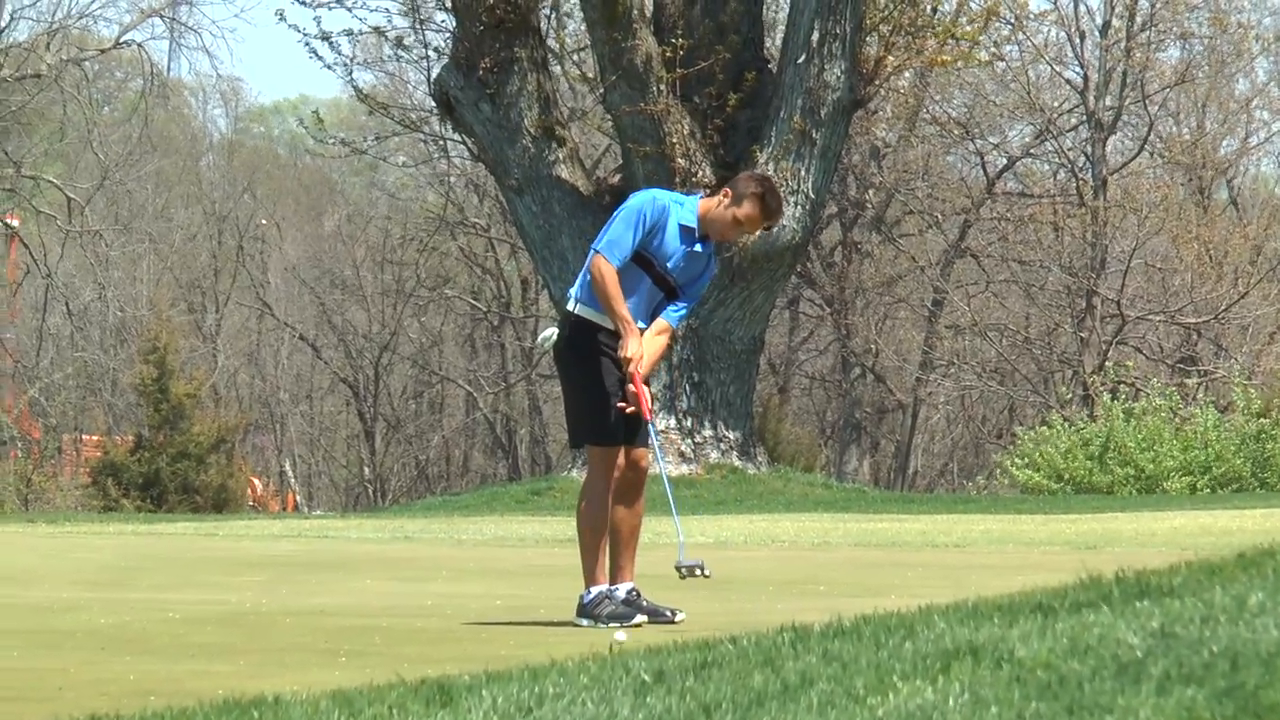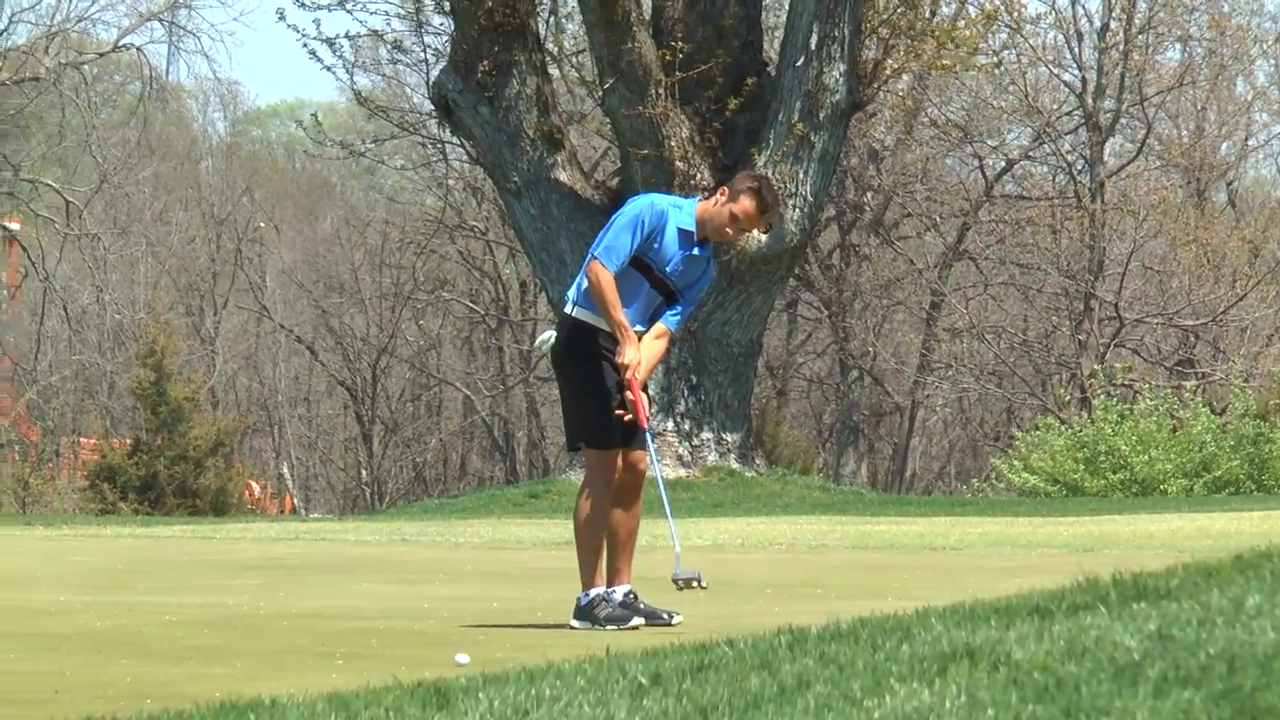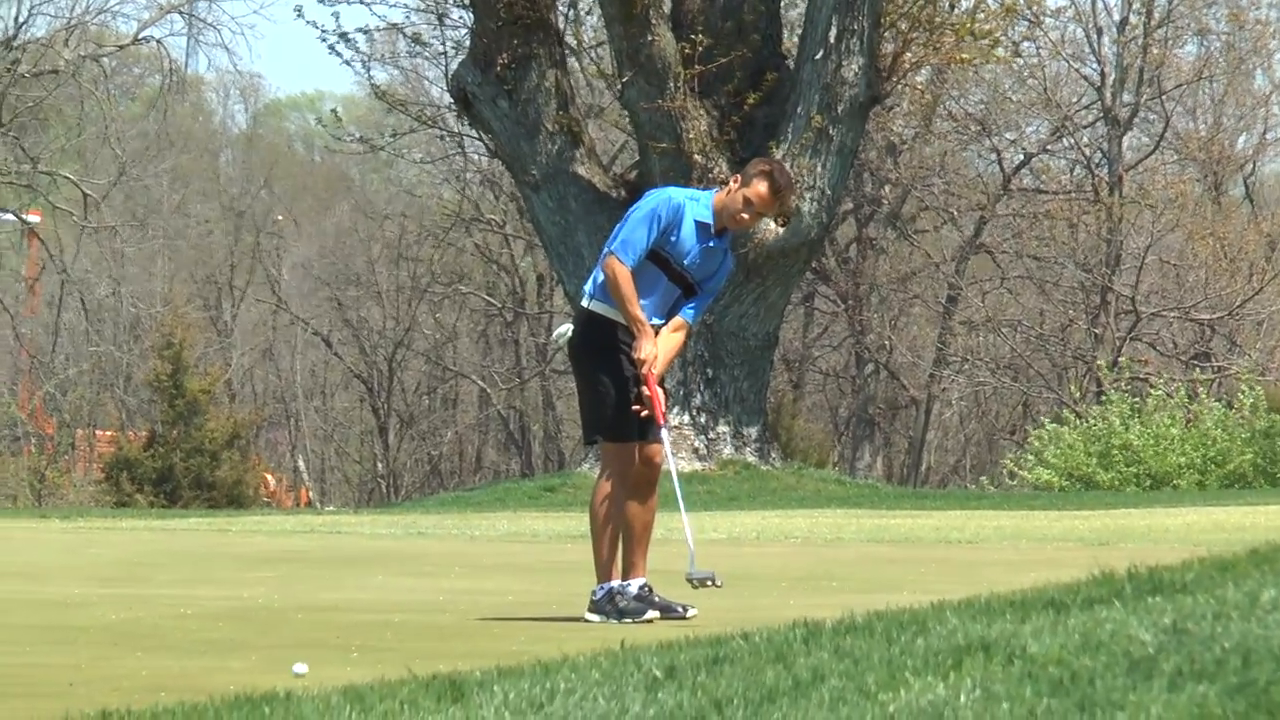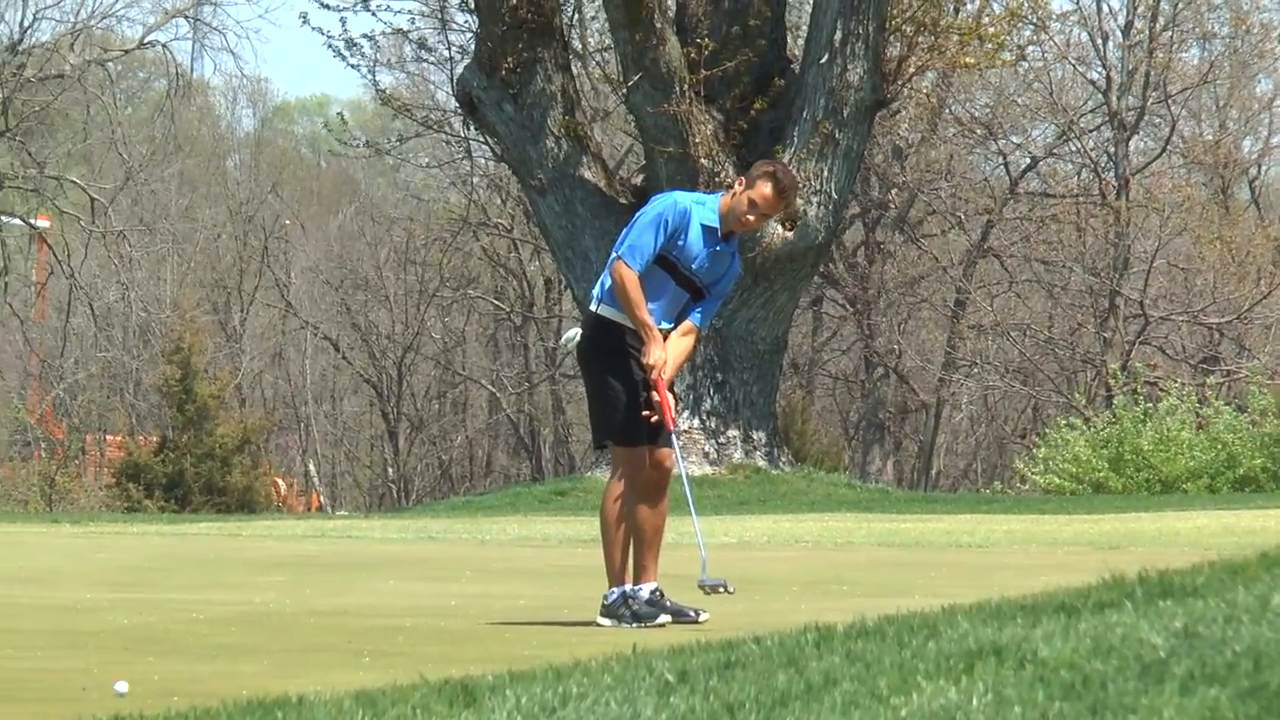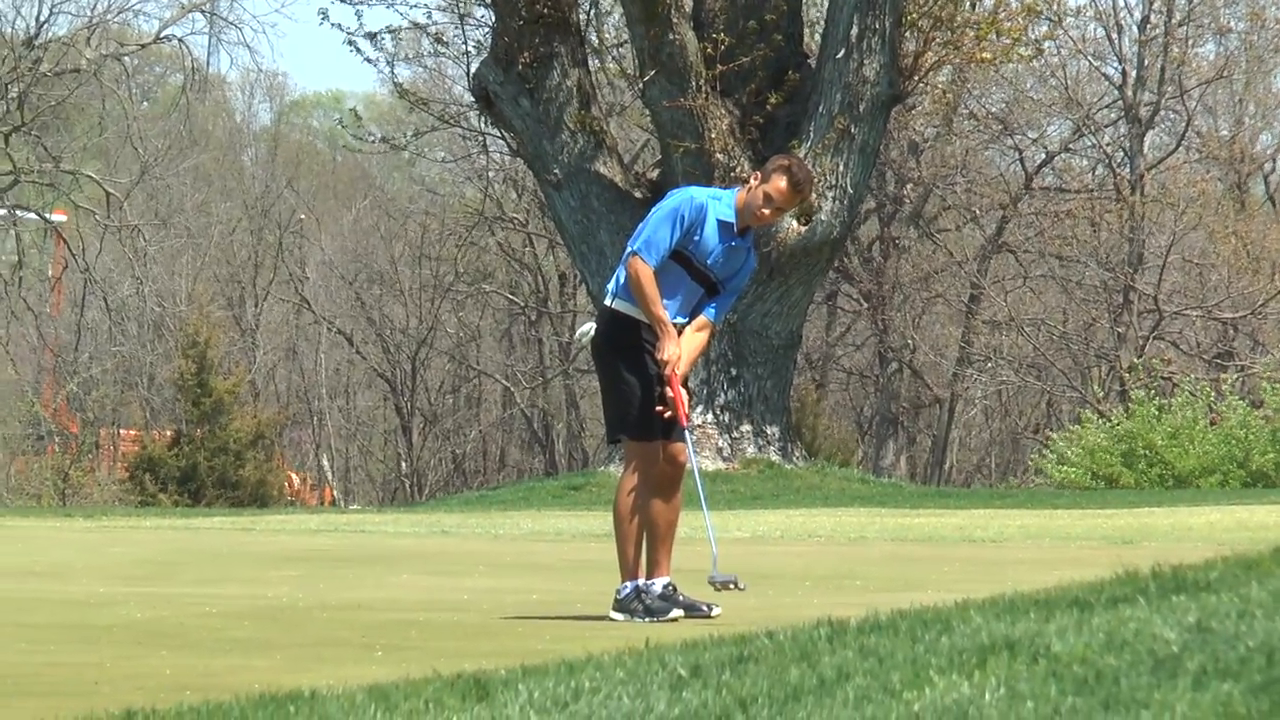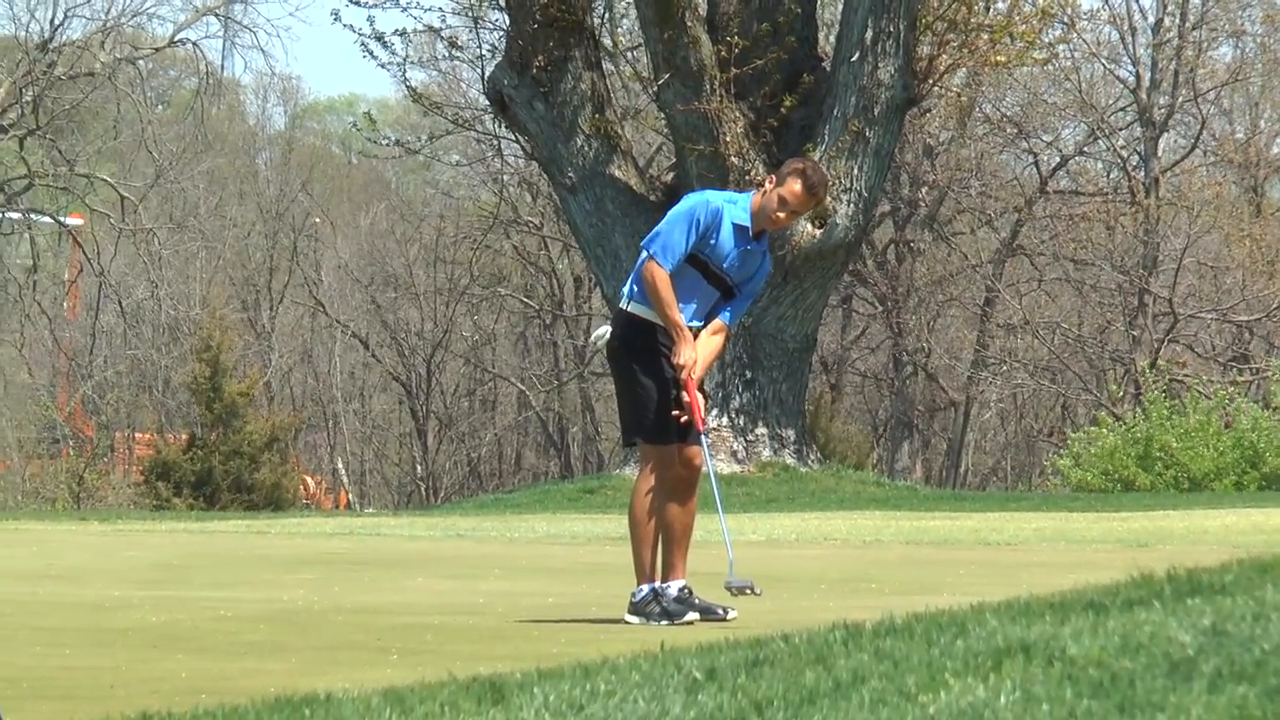
dt=0.5s
person 1, frame 1
left shoulder: (705, 264)
right shoulder: (653, 205)
left elbow: (663, 327)
right elbow: (601, 263)
left wrist: (639, 377)
right wrist: (628, 332)
left hip: (630, 346)
right hip: (589, 334)
left knee: (636, 465)
right knee: (606, 465)
left ankle: (622, 590)
right ankle: (594, 596)
person 1, frame 2
left shoulder: (704, 268)
right shoulder: (651, 211)
left elbow: (661, 331)
right elbow: (598, 269)
left wrist: (638, 382)
right wrist: (625, 339)
left hip: (629, 350)
right hip: (587, 336)
left knee: (634, 468)
right knee: (605, 466)
left ankle: (620, 592)
right ankle: (590, 598)
person 1, frame 3
left shoulder: (722, 260)
right shoulder: (668, 203)
left elbow: (679, 323)
right elbow: (614, 263)
left wrist: (655, 375)
right wrist: (642, 334)
left hip: (646, 343)
right hip: (603, 328)
left knee: (649, 461)
right knee: (620, 459)
left ankle: (635, 585)
right ankle: (605, 592)
person 1, frame 4
left shoulder: (730, 263)
right shoulder: (675, 208)
left elbow: (689, 328)
right elbow: (622, 269)
left wrist: (664, 379)
right wrist: (652, 339)
left hip: (655, 346)
right hip: (613, 334)
left knee: (659, 466)
right knee: (630, 464)
left ankle: (646, 590)
right ankle: (616, 596)
person 1, frame 5
left shoulder: (745, 258)
right shoulder: (692, 203)
left elbow: (703, 323)
right elbow: (637, 262)
left wrist: (679, 374)
right wrist: (665, 334)
left hip: (668, 342)
right hip: (626, 329)
left knee: (673, 461)
right knee: (643, 459)
left ankle: (659, 585)
right ankle: (629, 591)
person 1, frame 6
left shoulder: (761, 262)
right shoulder: (707, 207)
left elbow: (719, 326)
right elbow: (653, 267)
left wrist: (694, 380)
right wrist: (681, 338)
left hip: (684, 345)
right hip: (643, 332)
left knee: (688, 463)
right knee: (659, 461)
left ankle: (674, 588)
right ankle: (644, 594)
